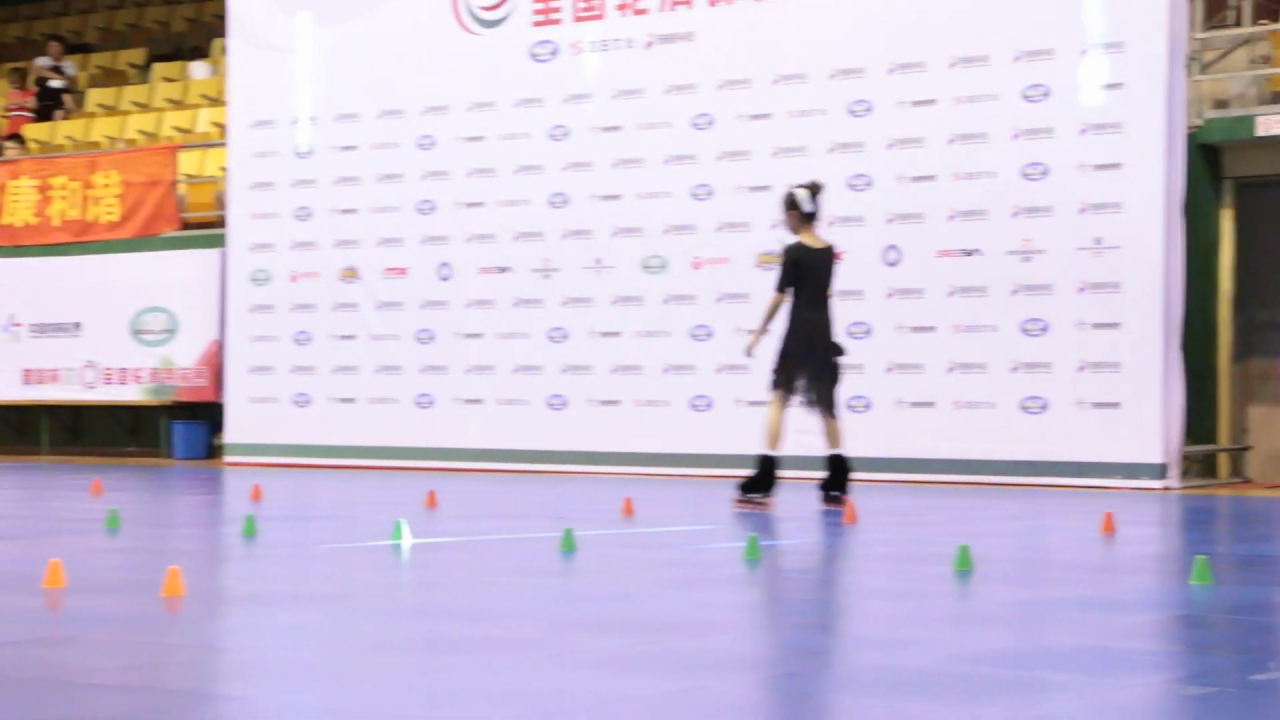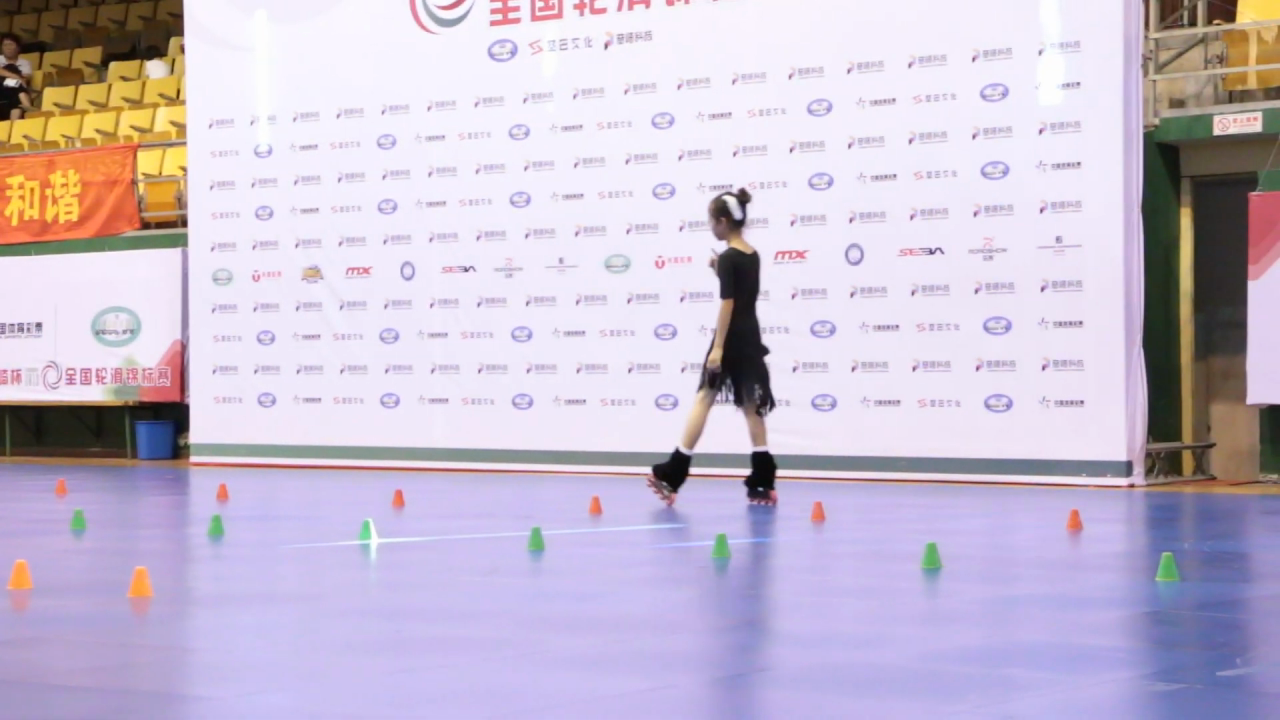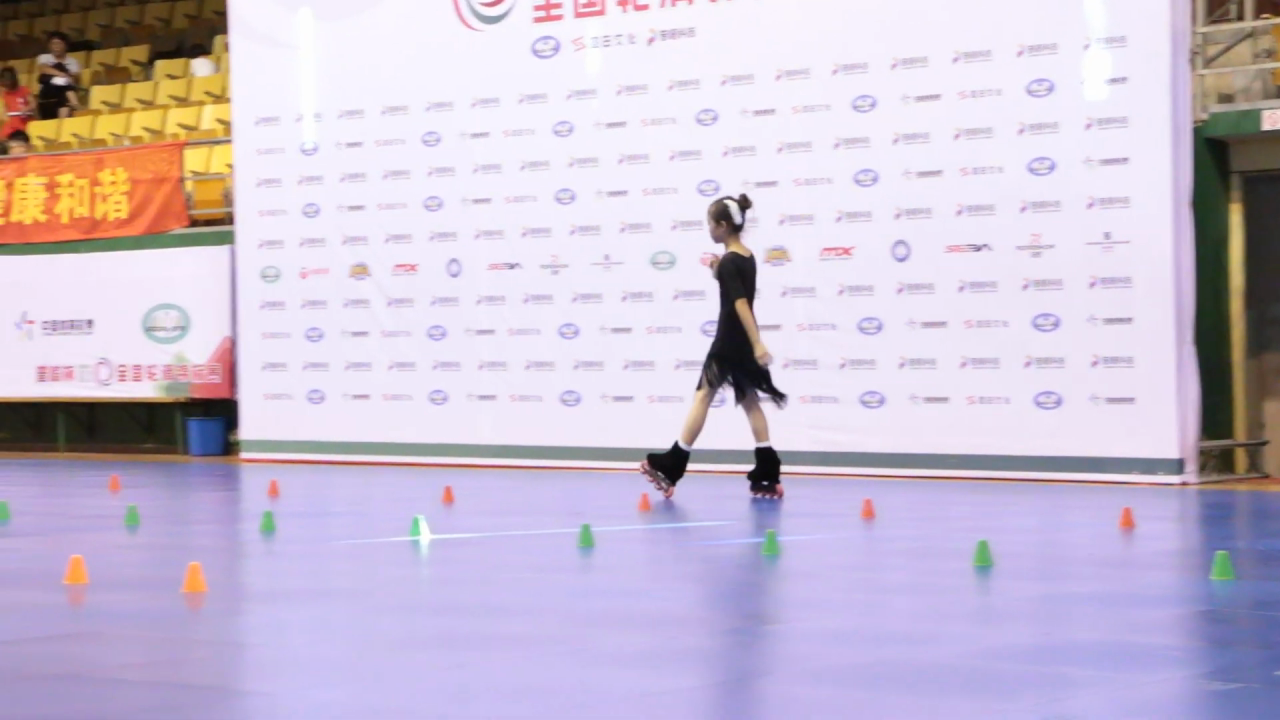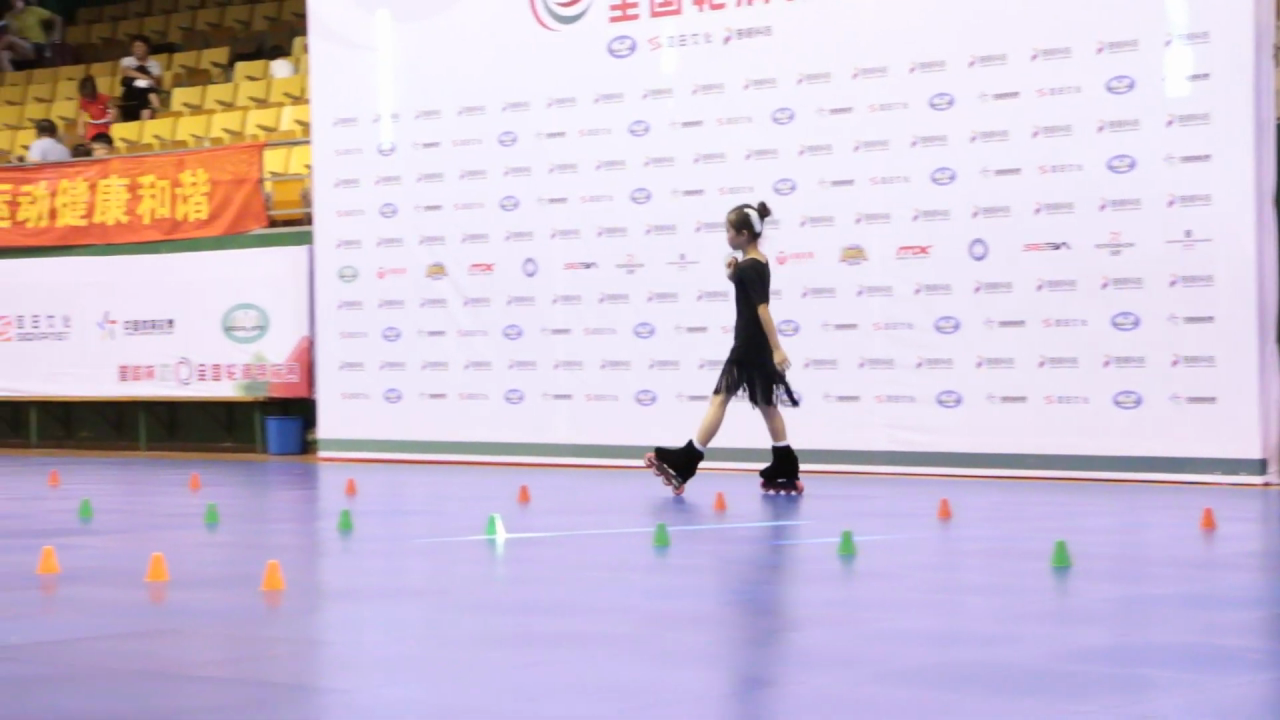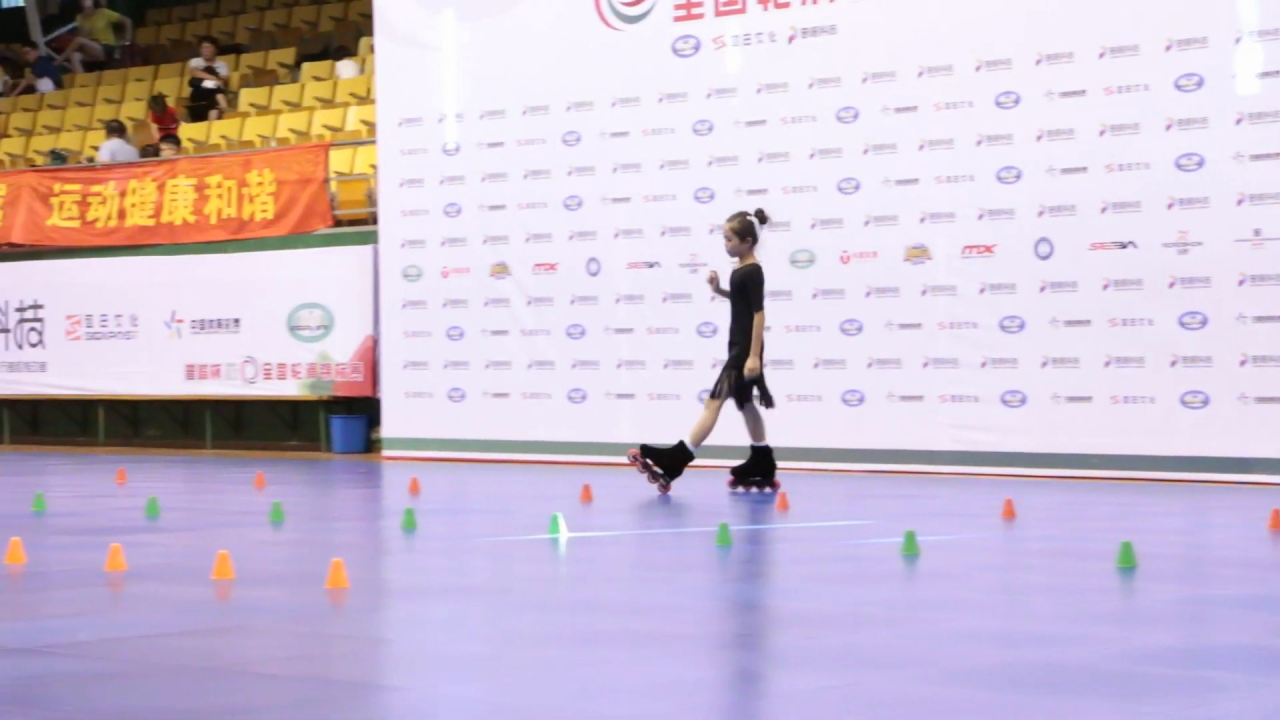
dt=0.2s
person 1, frame 1
left shoulder: (794, 251)
right shoulder: (828, 250)
left elbow: (780, 296)
left wrist: (758, 334)
left hip: (800, 334)
right hip: (822, 334)
left knee: (778, 400)
right knee: (825, 405)
left ankle: (762, 484)
right ankle: (837, 485)
person 1, frame 2
left shoulder: (729, 257)
right shoulder: (753, 255)
left elbow: (727, 303)
left wrist: (717, 347)
left hip: (731, 339)
right hip: (750, 337)
left knee: (704, 400)
right knee: (751, 405)
left ankle: (673, 474)
right ankle: (763, 482)
person 1, frame 3
left shoulder: (729, 261)
right shoulder: (747, 257)
left elbow: (741, 303)
left wrist: (757, 343)
left hip: (730, 340)
right hip: (744, 338)
left knee: (703, 397)
right knee: (749, 401)
left ankle: (670, 466)
right ankle: (767, 476)
person 1, frame 4
left shoulder: (748, 267)
right shoulder: (760, 263)
left elbow: (762, 308)
left wrist: (777, 349)
right wrist: (734, 278)
left hip: (748, 345)
right hip: (759, 346)
left knee: (719, 400)
right knee: (765, 403)
left ankle: (682, 463)
right ankle: (785, 472)
person 1, frame 5
left shoulder: (752, 272)
right shoulder: (742, 269)
left elbow: (759, 313)
left wrist: (754, 356)
right wrist: (718, 290)
left hip: (744, 348)
right hip: (740, 347)
left knee: (714, 403)
right knee: (745, 404)
left ankle: (671, 463)
right ankle: (762, 469)
